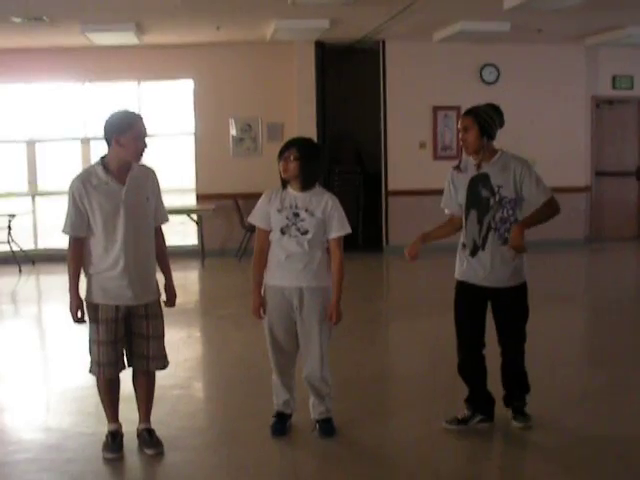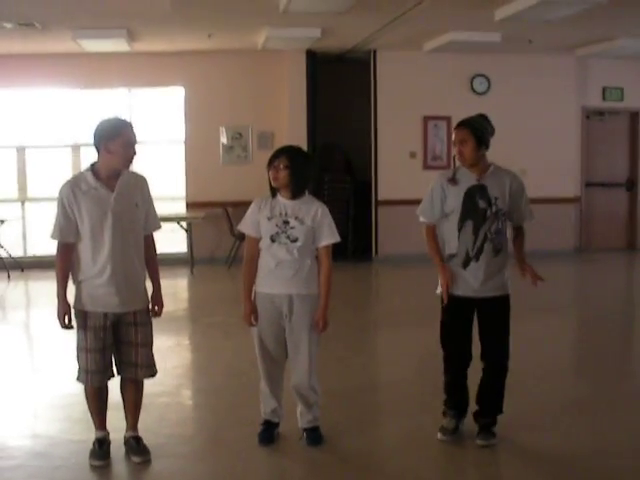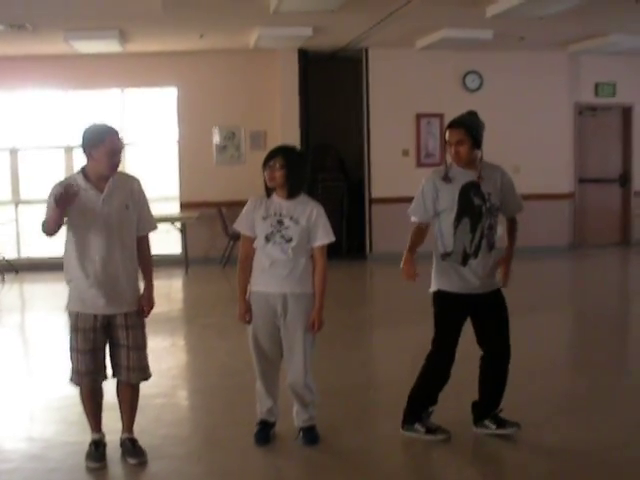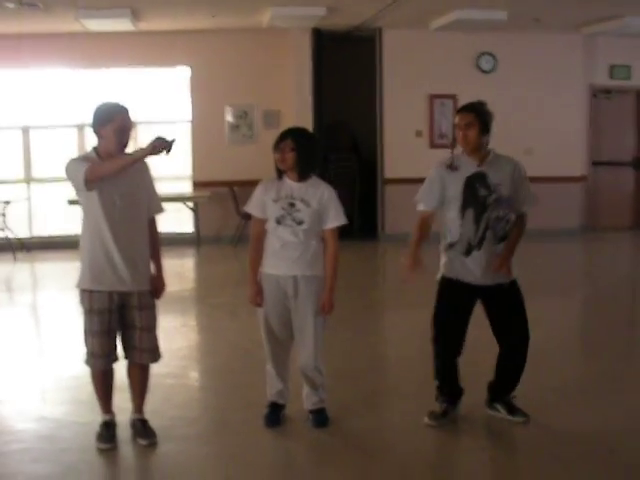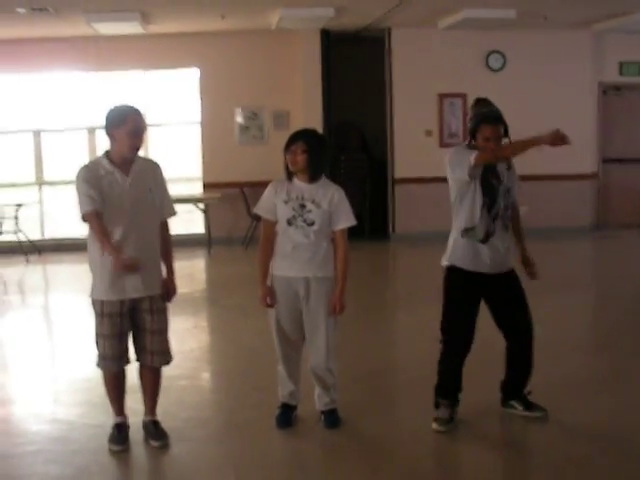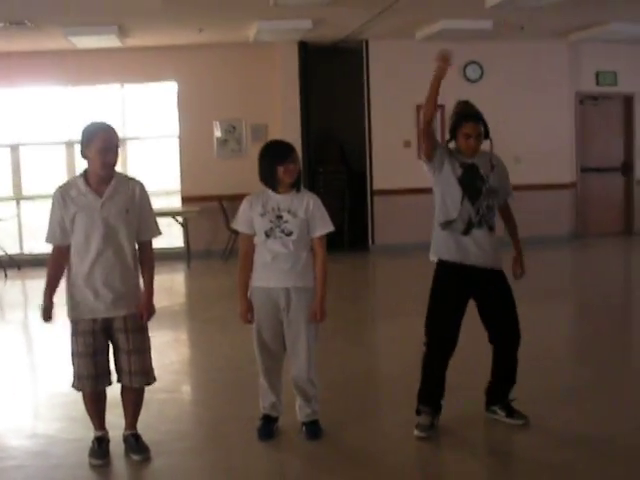
dt=0.7s
person 1, frame 1
left shoulder: (147, 178)
right shoulder: (84, 184)
right elbow: (76, 242)
left wrist: (168, 279)
right wrist: (73, 292)
left hip: (145, 291)
right hip: (103, 294)
left knee: (146, 363)
right knee: (106, 366)
left ankle: (145, 426)
right ankle: (113, 429)
person 1, frame 2
left shoulder: (138, 185)
right shoulder: (73, 190)
left elbow: (147, 241)
right elbow: (65, 248)
left wrist: (157, 287)
right wrist: (61, 297)
left hip: (134, 298)
right hip: (92, 300)
left knee: (134, 370)
right knee: (94, 374)
left ankle: (132, 434)
right ankle: (100, 436)
person 1, frame 3
left shoulder: (131, 186)
right shoulder: (66, 189)
left elbow: (142, 240)
right elbow: (49, 230)
left wrist: (149, 288)
right wrist: (59, 209)
left hip: (126, 299)
right hip: (85, 301)
left knee: (131, 372)
right knee: (88, 375)
left ankle: (128, 436)
right ankle: (97, 438)
person 1, frame 4
left shoulder: (139, 169)
right shoulder: (79, 167)
left elbow: (149, 222)
right elbow: (100, 173)
left wrist: (158, 270)
right wrist: (145, 152)
left hip: (138, 277)
right hip: (98, 279)
left knee: (141, 352)
right knee: (100, 355)
left ankle: (138, 416)
right ankle: (107, 419)
person 1, frame 5
left shoulder: (152, 171)
right shoulder: (90, 175)
left elbow: (161, 226)
right elbow: (93, 221)
left wrist: (170, 273)
right wrist: (116, 255)
left hip: (149, 282)
right hip: (109, 285)
left knee: (153, 355)
right knee: (111, 358)
left ankle: (150, 419)
right ankle: (119, 421)
person 1, frame 6
left shoulder: (134, 191)
right shoulder: (65, 196)
left elbow: (144, 248)
right elbow: (60, 251)
left wrist: (148, 295)
right wrist: (48, 295)
left hip: (128, 301)
right hip: (85, 304)
left knee: (136, 374)
right knee: (89, 378)
left ankle: (131, 432)
right ankle: (100, 435)
person 2, frame 1
left shoulder: (516, 167)
right shoulder: (459, 173)
left elbow: (551, 206)
right elbow: (456, 222)
left wrist: (521, 225)
right wrist: (422, 238)
left hip: (508, 276)
right hip: (469, 276)
left knee: (512, 345)
right knee: (468, 347)
left ankle: (516, 402)
right ankle: (479, 407)
person 2, frame 2
left shoulder: (508, 181)
right shoulder: (446, 183)
left elbow: (518, 226)
right elbow: (430, 227)
left wrist: (521, 259)
right wrist: (441, 266)
left hip: (495, 288)
right hip: (457, 287)
left knee: (496, 357)
right knee: (456, 355)
left ankle: (486, 419)
right ankle: (453, 411)
person 2, frame 3
left shoulder: (498, 177)
right shoulder: (437, 181)
left elbow: (510, 218)
right elbow: (421, 224)
left wrist: (509, 255)
right wrist: (409, 254)
left hip: (488, 284)
right hip: (450, 285)
left knee: (498, 351)
right knee: (442, 353)
left ankle: (486, 414)
right ankle: (415, 416)
person 2, frame 4
left shoulder: (510, 169)
right shoulder: (445, 171)
left elbow: (521, 216)
right elbow: (427, 215)
left wrist: (509, 252)
right wrist: (414, 252)
left hip: (499, 275)
right hip: (456, 274)
left knee: (516, 341)
right knee: (444, 340)
left ankle: (499, 397)
right ankle: (448, 398)
person 2, frame 5
left shoulder: (505, 163)
right shoulder: (458, 157)
right elbow: (488, 157)
left wrist: (524, 252)
right wrist: (542, 140)
left hip: (500, 266)
right hip: (463, 265)
left knee: (521, 332)
right knee: (456, 339)
left ankle: (513, 394)
right ankle: (446, 402)
person 2, frame 6
left shoulder: (493, 165)
right shoulder: (440, 161)
left elbow: (504, 207)
right elbow: (424, 124)
left wrist: (517, 249)
right wrist: (438, 77)
left hip: (490, 265)
right hip: (452, 265)
left knee: (508, 335)
right knee: (439, 341)
left ankle: (498, 400)
right ankle: (427, 409)
person 3, frame 1
left shoulder: (327, 202)
right shoulder: (270, 200)
left elbow: (336, 254)
right elbow: (261, 249)
left wrist: (335, 299)
right wrist: (256, 292)
left hip: (314, 289)
right hip: (277, 288)
left knee: (316, 358)
right knee: (281, 355)
left ankle: (322, 412)
right ankle: (283, 410)
person 3, frame 2
left shoulder: (316, 211)
right shoulder: (260, 208)
left elbow: (325, 262)
right elbow: (250, 257)
left wrist: (323, 306)
right wrist: (247, 299)
left hip: (303, 297)
right hip: (267, 296)
left knee: (304, 366)
right knee: (269, 363)
left ankle: (310, 420)
right ankle: (270, 418)
person 3, frame 3
left shoulder: (311, 210)
right shoulder: (255, 207)
left elbow: (319, 261)
right elbow: (245, 256)
left wrist: (318, 306)
right wrist: (242, 298)
left hip: (298, 296)
right hip: (261, 295)
left knee: (299, 365)
right knee: (265, 362)
left ankle: (306, 420)
right ankle: (266, 418)
person 3, frame 4
left shoulder: (323, 193)
right shoulder: (266, 189)
left elbow: (331, 243)
right elbow: (257, 237)
left wrist: (329, 289)
right wrist: (253, 281)
left hip: (308, 279)
right hip: (272, 277)
left knee: (309, 349)
right knee: (275, 345)
left ankle: (315, 402)
right ankle: (276, 400)
person 3, frame 5
left shoulder: (332, 194)
right shoulder: (276, 190)
left elbow: (341, 245)
right elbow: (266, 239)
left wrist: (340, 290)
right wrist: (263, 282)
left hip: (320, 280)
right hip: (283, 279)
left knee: (322, 349)
right knee: (286, 346)
left ankle: (327, 403)
right ankle: (288, 401)
person 3, frame 6
left shoulder: (309, 202)
right shoulder: (252, 204)
left elbow: (320, 252)
right elbow: (245, 254)
left wrist: (320, 297)
right wrist: (243, 297)
left hip: (300, 290)
right hip: (263, 290)
left knee: (302, 359)
right knee: (268, 357)
left ankle: (309, 414)
right ankle: (269, 412)
